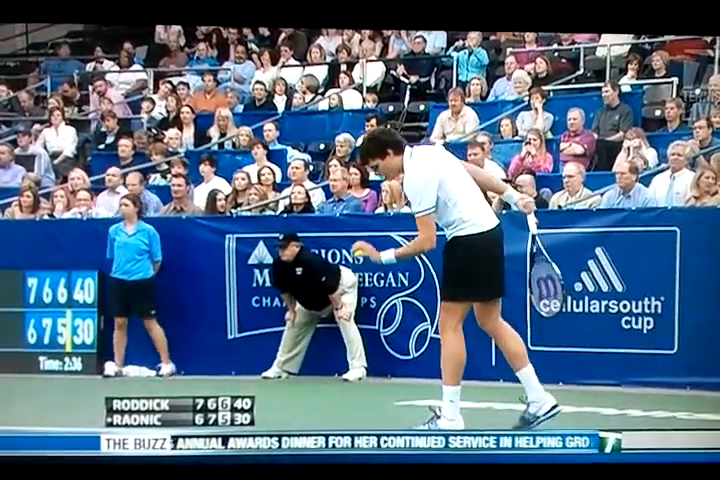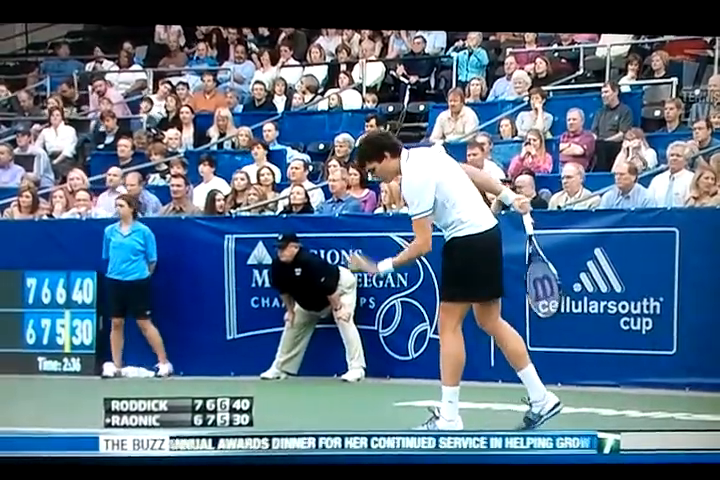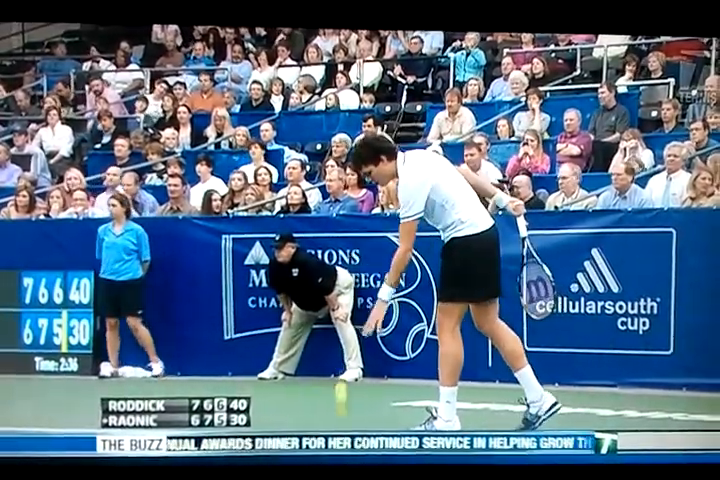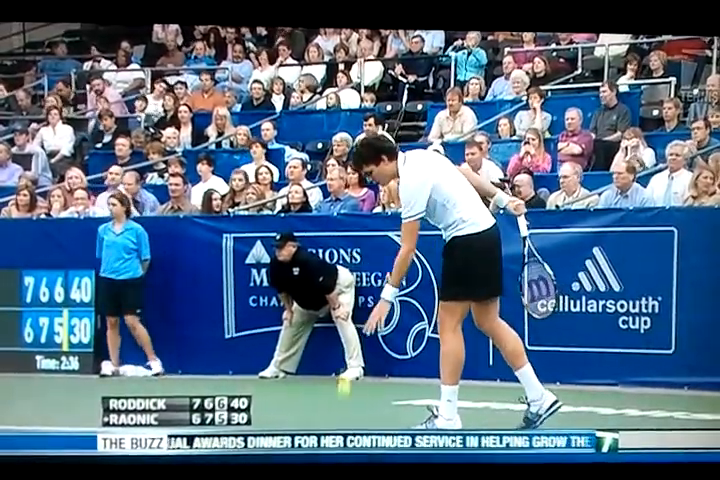
dt=0.1s
person 1, frame 1
left shoulder: (415, 176)
right shoulder: (427, 152)
left elbow: (427, 241)
right elbow: (476, 172)
left wrist: (384, 256)
right wrist: (513, 195)
left hip: (469, 240)
right hip: (488, 233)
left knee: (449, 325)
right knee: (491, 321)
left ankle: (449, 418)
right ankle: (538, 399)
person 1, frame 2
left shoulder: (414, 179)
right shoulder: (425, 153)
left elbow: (422, 245)
right elbow: (473, 172)
left wrist: (382, 267)
right wrist: (509, 197)
left hip: (467, 241)
right hip: (486, 232)
left knee: (449, 326)
right knee: (491, 322)
left ankle: (448, 417)
right ankle: (540, 398)
person 1, frame 3
left shoulder: (410, 182)
right shoulder: (420, 156)
left elbow: (405, 249)
right elbow: (467, 175)
left wrist: (383, 297)
right wrist: (504, 200)
left hip: (466, 241)
right hip: (484, 233)
left knee: (447, 327)
right knee: (488, 323)
left ankle: (446, 417)
right ankle: (538, 398)
person 1, frame 4
left shoulder: (411, 182)
right shoulder: (420, 156)
left elbow: (408, 249)
right elbow: (467, 174)
left wrist: (386, 298)
right wrist: (503, 199)
left hip: (468, 240)
right hip: (485, 232)
left knee: (448, 325)
right knee: (489, 322)
left ankle: (447, 416)
right ankle: (538, 397)
person 2, frame 1
left shoulder: (148, 231)
right shoulder: (114, 230)
left elbow: (156, 259)
right elbow: (111, 256)
right wrist: (121, 270)
left hip: (142, 282)
right hip: (119, 281)
left knee: (150, 323)
right knee: (119, 323)
left ankle: (167, 363)
right ankle: (118, 365)
person 2, frame 2
left shoulder: (144, 231)
right shoulder: (109, 231)
left elbow: (152, 260)
right elbow: (107, 256)
right wrist: (116, 271)
left hip: (138, 282)
right hip: (114, 282)
left knee: (144, 324)
right knee: (116, 324)
left ankle: (164, 362)
right ankle: (116, 366)
person 2, frame 3
left shoulder: (137, 231)
right shoulder: (103, 231)
left elbow: (145, 259)
right elbow: (100, 256)
left wrist: (136, 274)
right wrist: (110, 271)
left hip: (131, 282)
right hip: (108, 282)
left knee: (134, 324)
right knee: (111, 324)
left ankle: (155, 361)
right ankle: (113, 366)
person 2, frame 4
left shoulder: (137, 230)
right shoulder: (103, 230)
left elbow: (145, 258)
right elbow: (101, 256)
left wrist: (136, 274)
right wrist: (110, 269)
left hip: (130, 281)
right hip: (107, 280)
left knee: (132, 322)
right knee: (112, 323)
left ankle: (153, 359)
right ankle: (114, 364)
person 3, frame 1
left shoulder: (310, 261)
right shoulder: (278, 265)
left elbow: (329, 287)
right elbow: (285, 289)
left wrist: (338, 307)
right wrist: (291, 310)
right hip: (310, 300)
left knee: (345, 321)
right knee: (294, 325)
left ankle: (358, 367)
right ankle: (281, 367)
person 3, frame 2
left shoulder: (309, 261)
right shoulder: (277, 266)
left elbow: (328, 288)
right elbow: (284, 290)
left wrist: (337, 308)
right wrist: (290, 310)
right hip: (309, 301)
left knee: (344, 321)
right knee: (293, 325)
left ankle: (356, 368)
right ankle: (280, 368)
person 3, frame 3
left shoulder: (306, 261)
right shoulder: (274, 266)
left elbow: (325, 288)
right elbow: (281, 290)
left wrist: (335, 308)
right wrist: (288, 310)
right hip: (307, 301)
left knee: (342, 321)
right knee: (290, 325)
left ankle: (354, 368)
right ankle: (277, 368)
person 3, frame 4
left shoulder: (307, 260)
right shoulder: (275, 266)
left elbow: (326, 287)
right elbow: (282, 289)
left wrist: (336, 307)
right wrist: (288, 309)
right hip: (308, 299)
left knee: (343, 320)
right knee: (291, 324)
left ankle: (355, 367)
right ankle: (278, 366)
